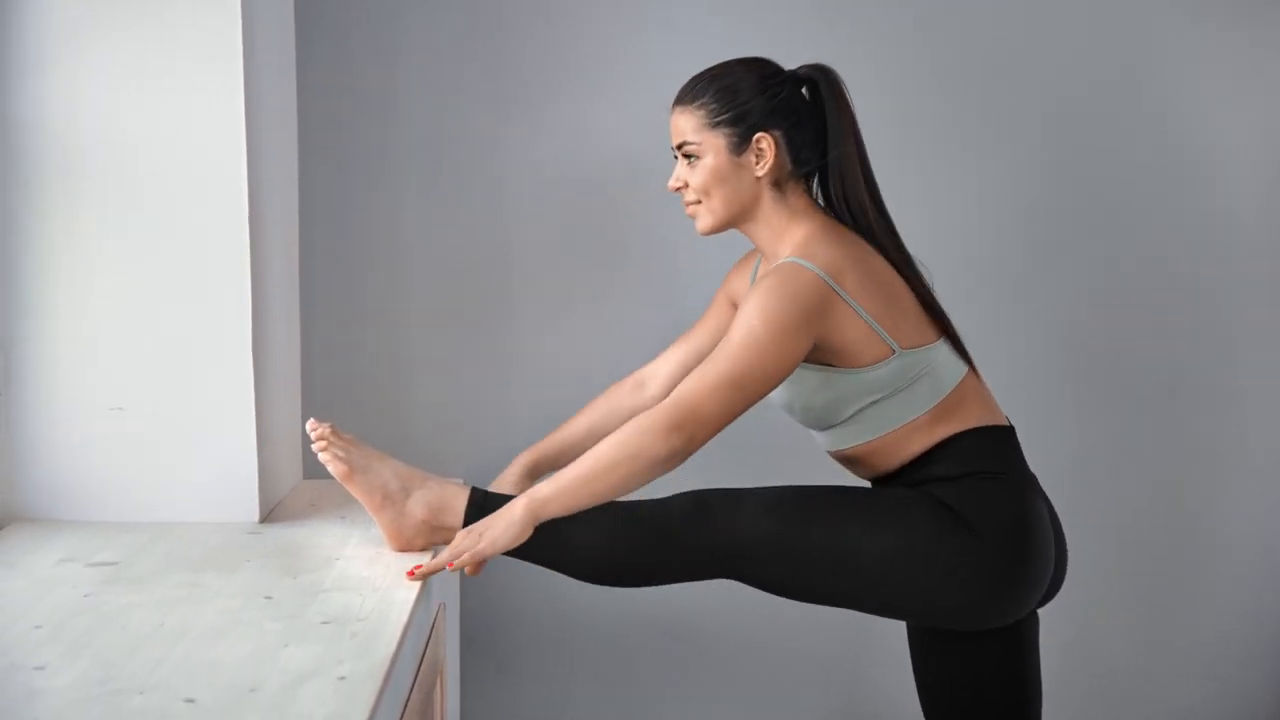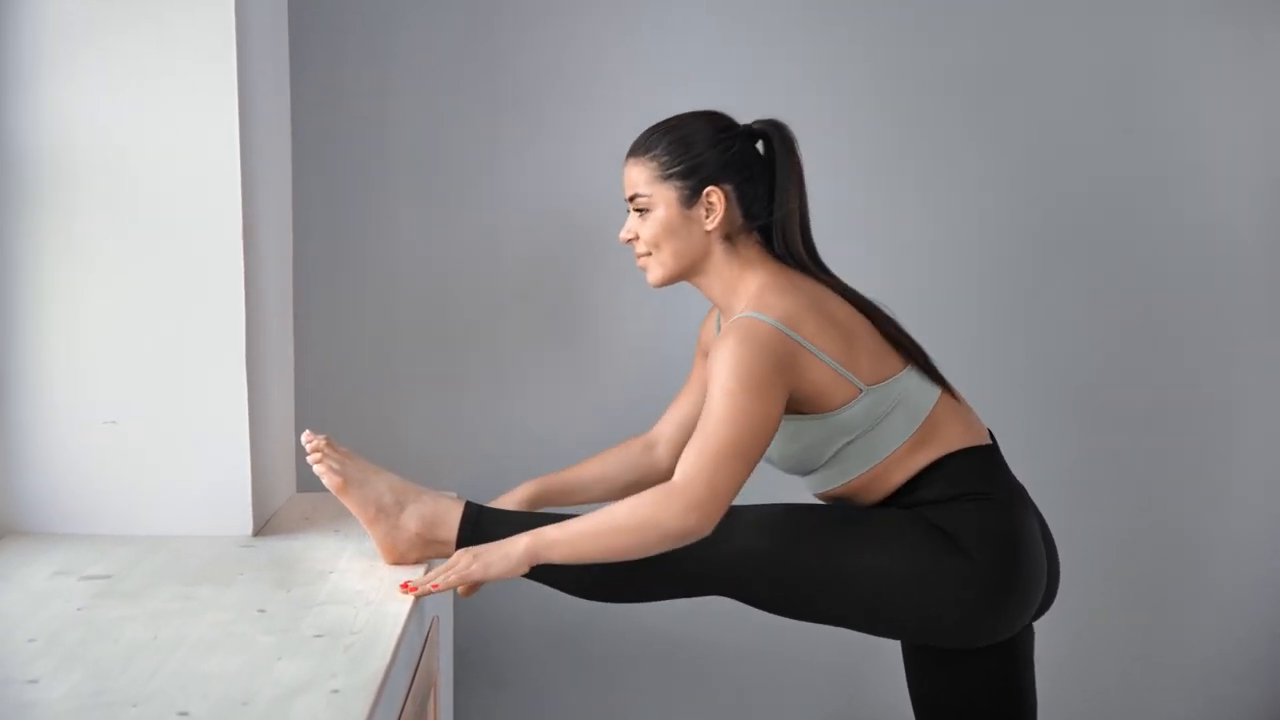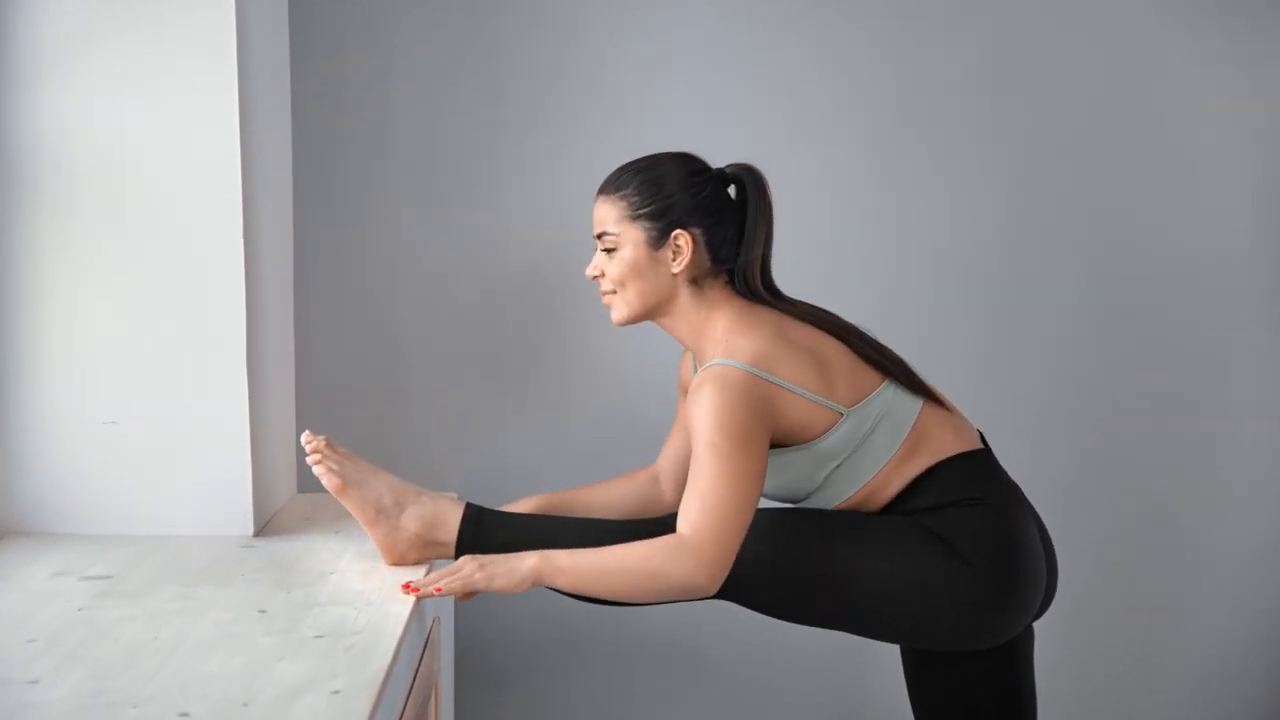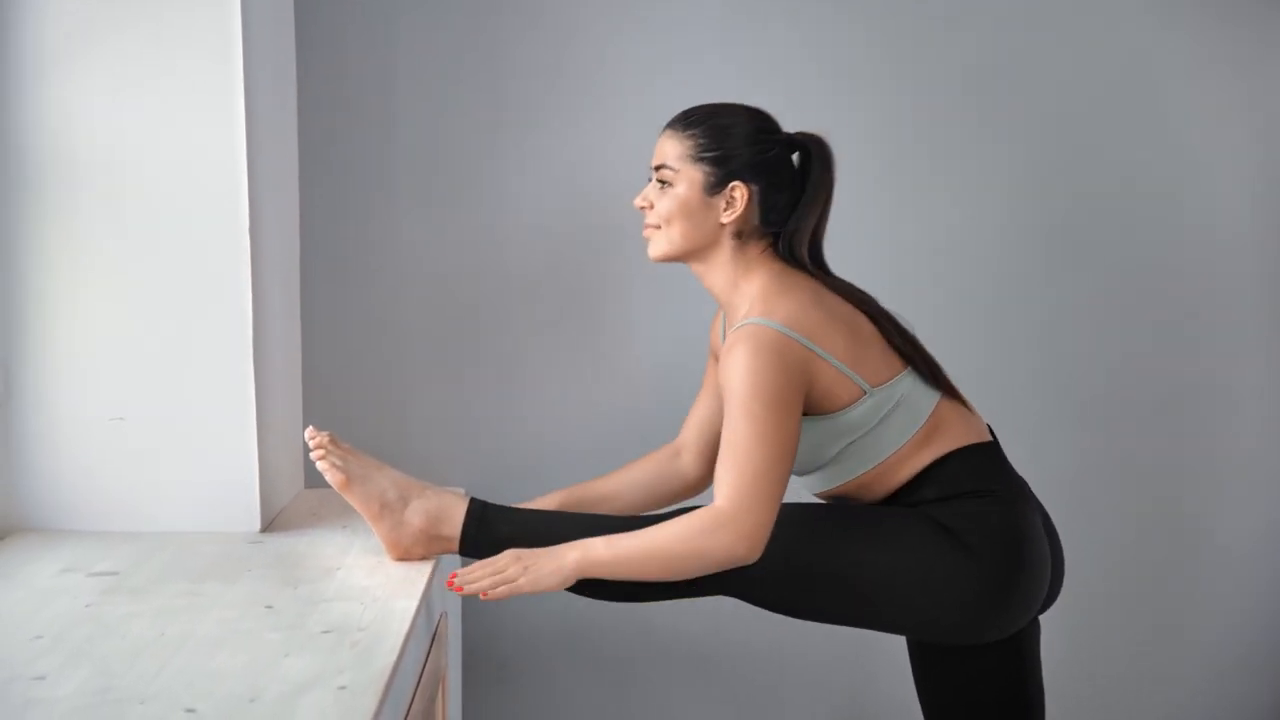
dt=0.4s
person 1, frame 1
left shoulder: (801, 279)
right shoulder: (767, 268)
left elbow: (675, 429)
right elbow: (653, 387)
left wrist: (526, 512)
right wrist: (527, 467)
left hip: (974, 530)
right hip: (973, 532)
left knee: (720, 532)
left ankle: (443, 513)
person 1, frame 2
left shoulder: (761, 330)
right shoulder: (740, 312)
left elbow: (691, 509)
right elbow: (660, 451)
left wrist: (526, 546)
right wrist: (528, 497)
left hip: (967, 550)
right hip: (976, 550)
left knee: (714, 552)
person 1, frame 3
left shoulder: (735, 375)
right shoulder: (719, 342)
left elbow: (697, 564)
right elbow: (666, 485)
left wrist: (530, 565)
right wrist: (524, 516)
left hip: (964, 559)
right hip: (979, 555)
left knee: (719, 553)
person 1, frame 4
left shoulder: (766, 336)
right shoulder: (747, 306)
left elbow: (735, 533)
right elbow: (688, 461)
left wrist: (566, 558)
right wrist: (550, 506)
left hip: (969, 550)
right hip: (985, 550)
left knee: (718, 545)
left ankle: (447, 522)
